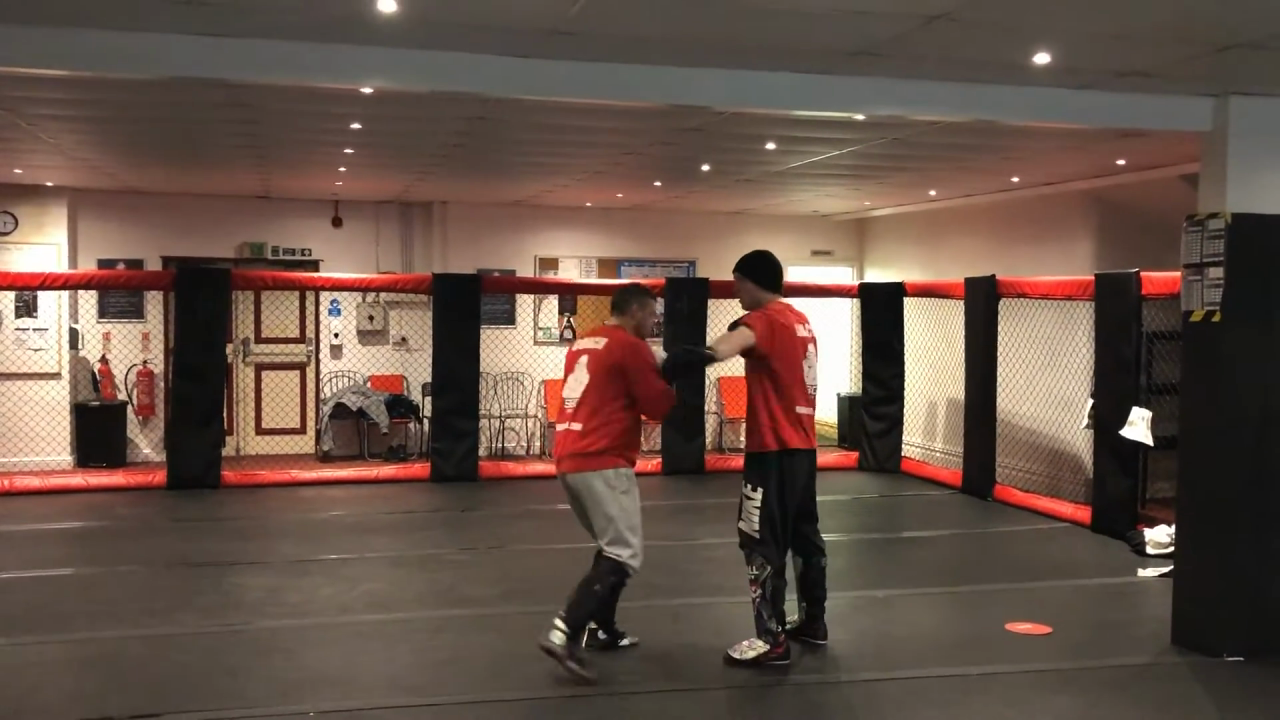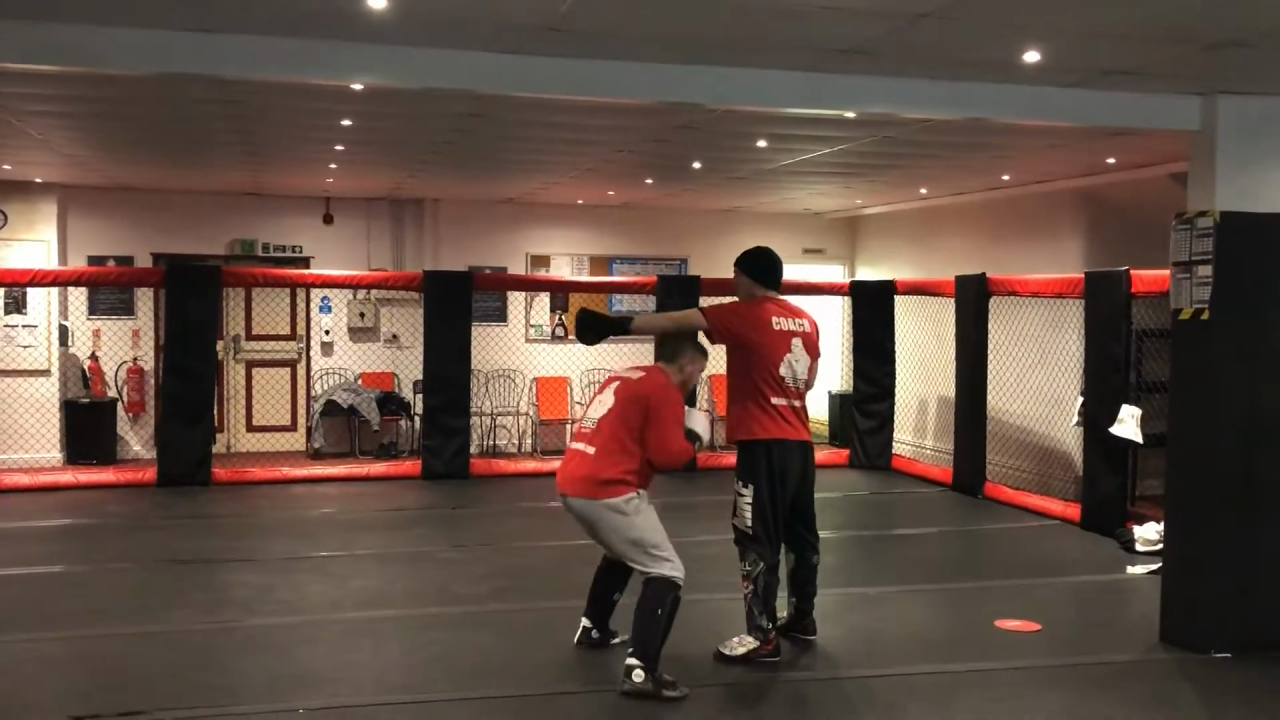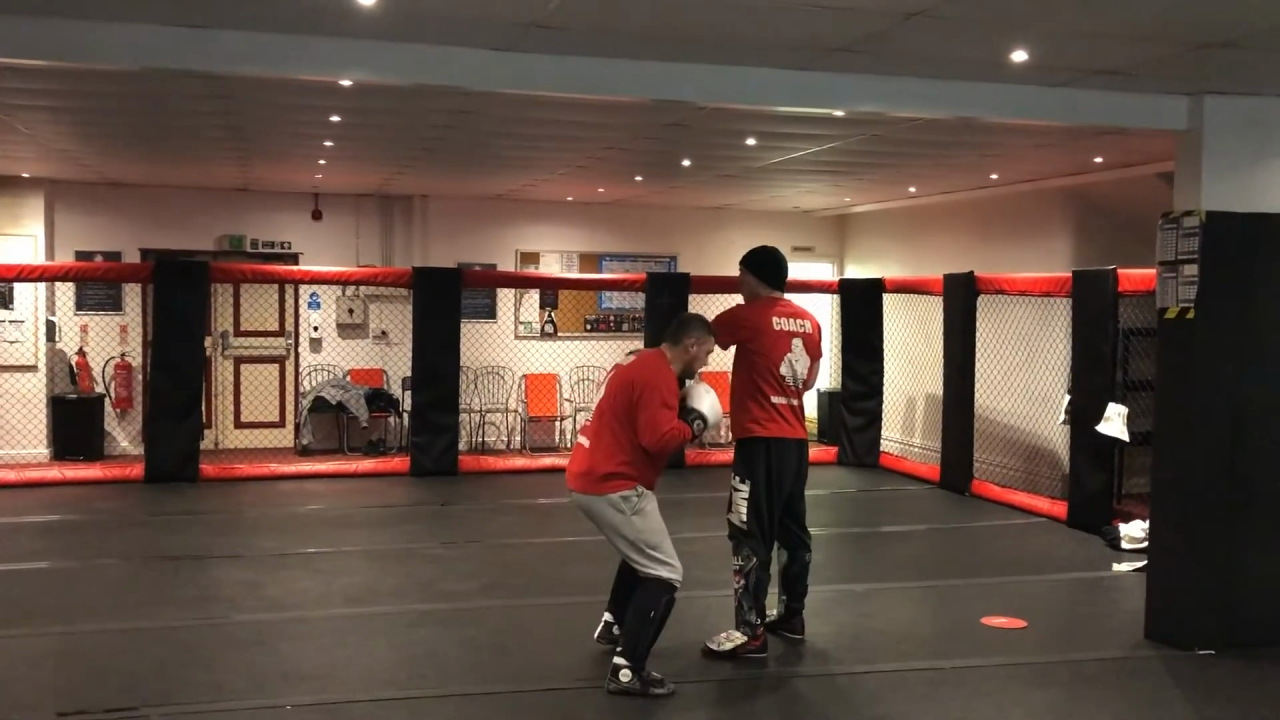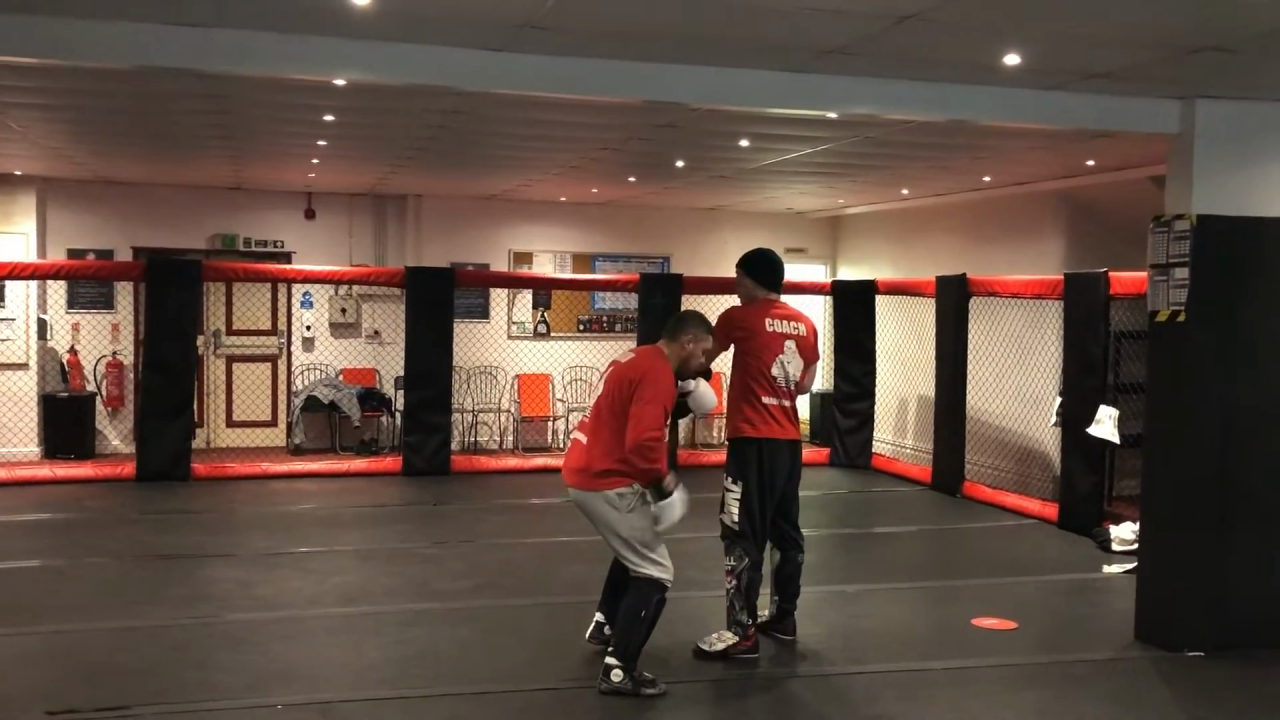
dt=0.5s
person 1, frame 1
left shoulder: (768, 318)
right shoulder: (796, 320)
left elbow: (740, 338)
left wrist: (703, 353)
left hip: (774, 448)
right hip: (804, 445)
left knee: (760, 541)
right knee: (803, 533)
left ankle: (771, 639)
right ankle: (813, 622)
person 1, frame 2
left shoulder: (745, 315)
right shoulder: (806, 321)
left elbow: (677, 321)
left wrist: (616, 325)
left hip: (764, 443)
right hip: (800, 442)
left knee: (756, 538)
right knee: (801, 531)
left ankle: (762, 635)
right ankle: (802, 616)
person 1, frame 3
left shoulder: (745, 317)
right shoulder: (808, 321)
left hip: (760, 440)
right hip: (795, 439)
left knee: (750, 535)
right knee: (792, 529)
left ankle: (750, 631)
right ankle: (792, 615)
person 1, frame 4
left shoulder: (739, 318)
right shoulder: (805, 324)
left elbow: (706, 356)
right elbow: (805, 383)
left hip: (753, 441)
right hip: (789, 441)
left knee: (742, 535)
right knee: (786, 530)
left ankle: (741, 631)
right ankle: (784, 616)
person 2, frame 1
left shoulder: (583, 344)
right shoulder: (631, 346)
right elbow: (658, 405)
right wrist: (662, 377)
left hip: (569, 460)
right hip: (602, 464)
left knee: (610, 544)
right knee: (623, 555)
left ankle: (598, 630)
right ankle: (566, 633)
person 2, frame 2
left shoulder: (622, 378)
right shoulder: (665, 391)
right elbow: (667, 455)
left wrist: (674, 435)
right wrist: (693, 440)
left hip: (572, 484)
right hip: (609, 491)
left knee: (622, 552)
right knee: (666, 574)
left ankle: (592, 628)
right ankle: (640, 670)
person 2, frame 3
left shoulder: (640, 363)
right shoulder: (658, 375)
right elbow: (660, 438)
left wrist: (680, 408)
right wrist: (696, 422)
left hip: (588, 476)
right hip: (612, 486)
left knee: (642, 553)
right knee: (664, 574)
left ankle: (614, 624)
right ankle: (627, 670)
person 2, frame 4
left shoulder: (637, 359)
right shoulder: (657, 372)
right elbow: (642, 438)
left wrist: (680, 404)
right wrist: (664, 482)
left hip: (585, 472)
right hip: (607, 482)
left knee: (633, 551)
right knee: (655, 573)
left ankle: (605, 624)
right ankle: (618, 670)
